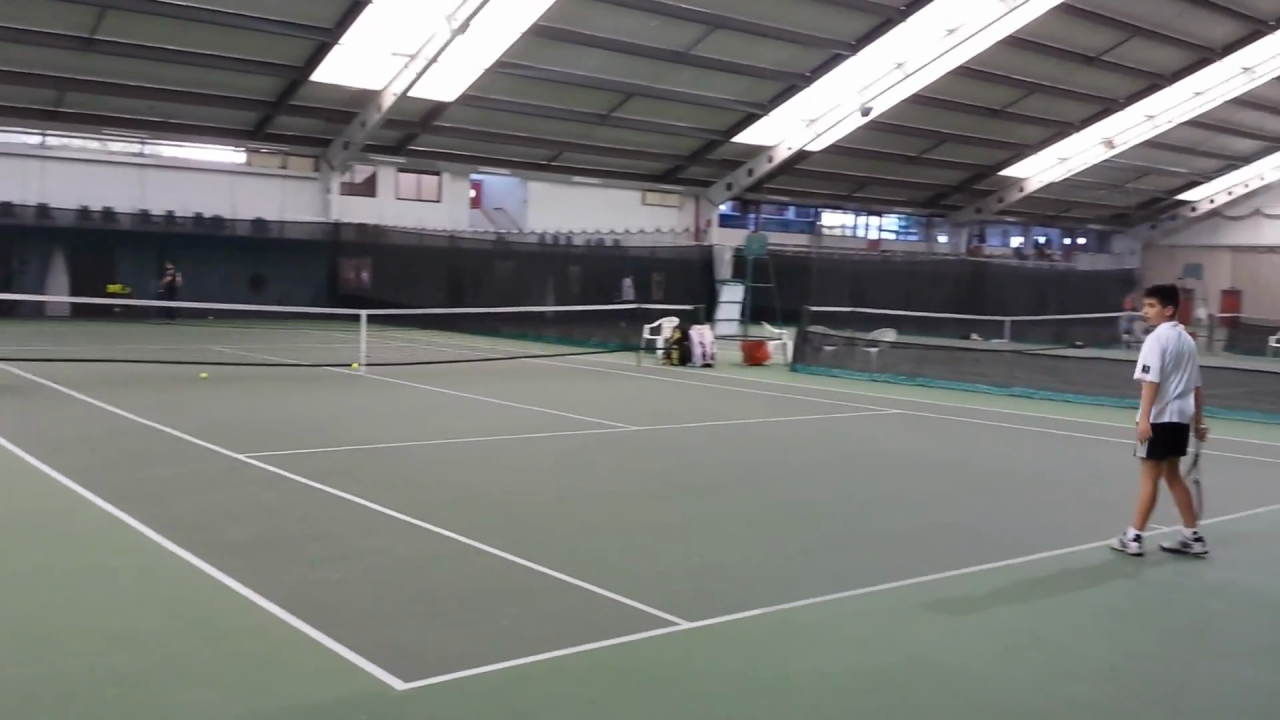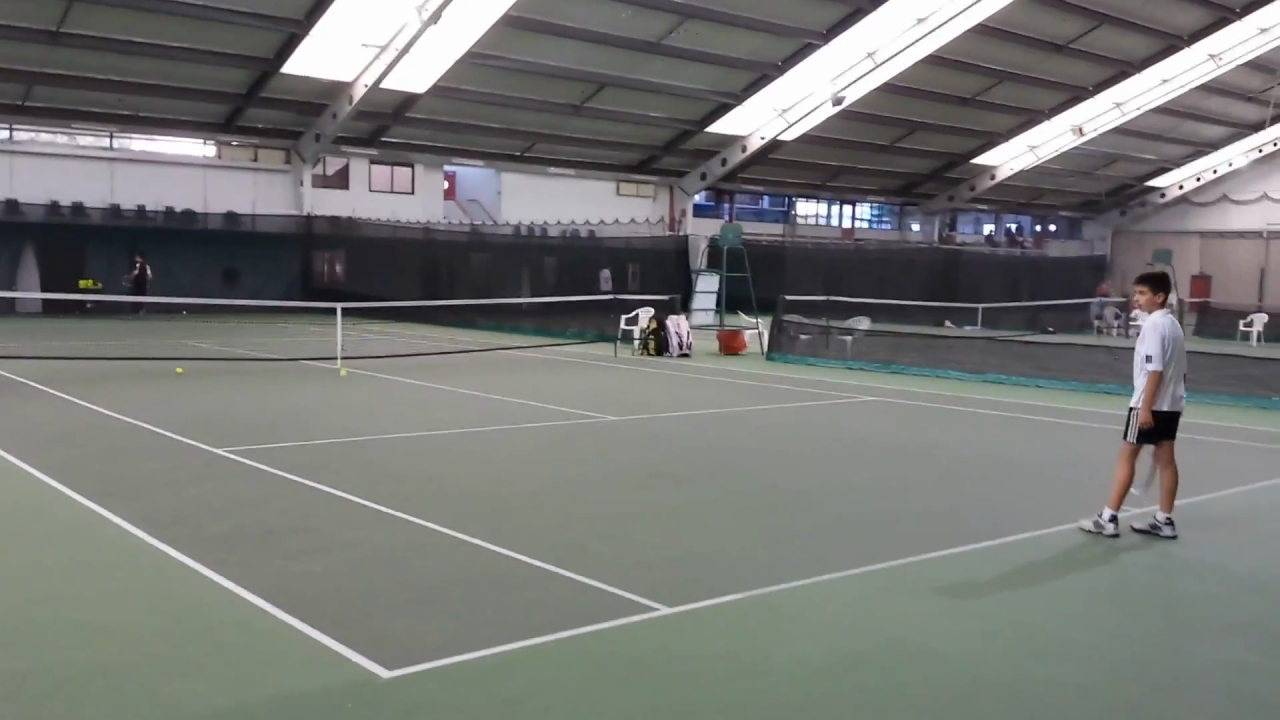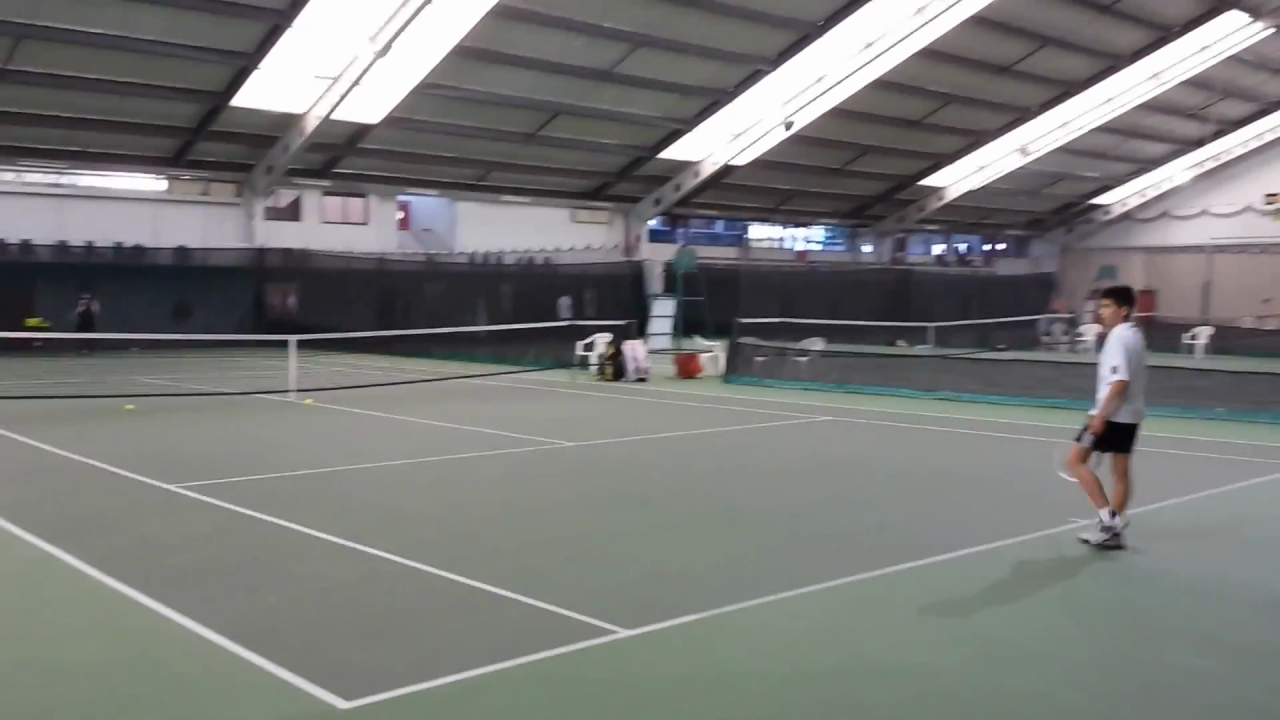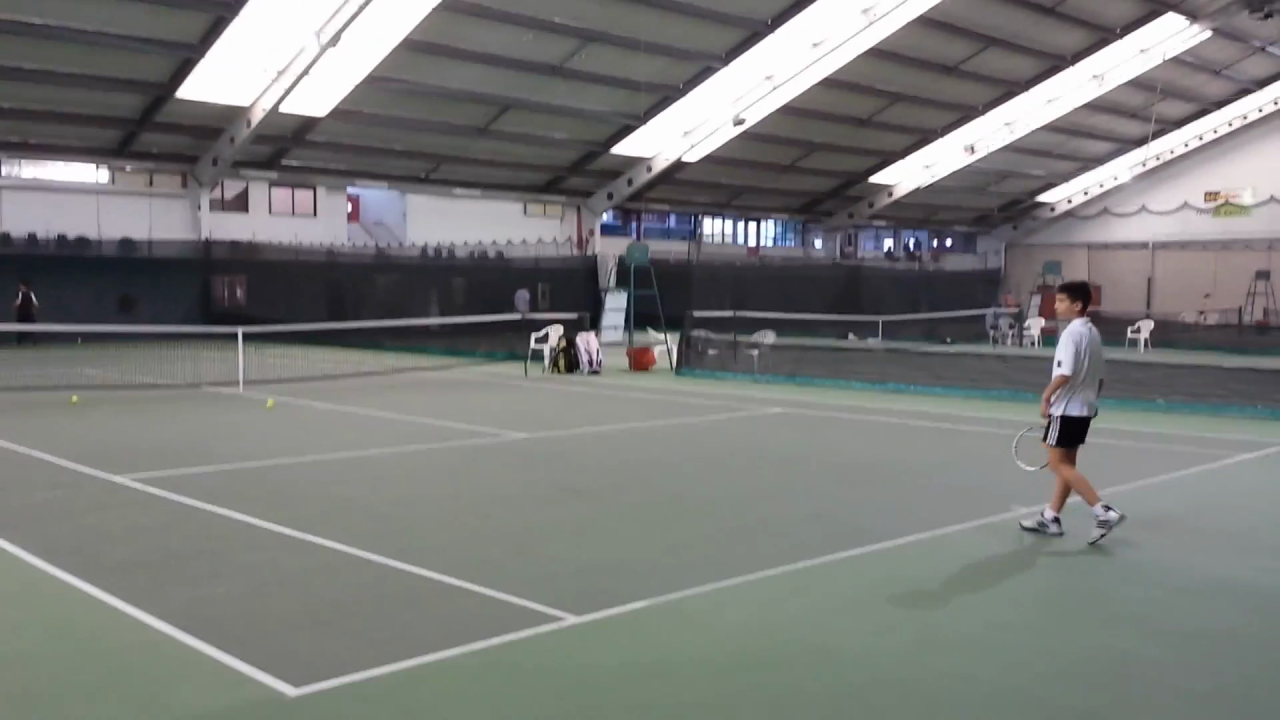
dt=0.2s
person 1, frame 1
left shoulder: (1157, 338)
right shoulder: (1187, 340)
left elbow: (1150, 380)
right elbow: (1196, 385)
left wrist: (1144, 417)
right wrist: (1198, 421)
left hip: (1159, 416)
right hip: (1182, 416)
left knee: (1149, 476)
right knee: (1173, 475)
left ankle: (1134, 537)
right ankle: (1192, 536)
person 1, frame 2
left shoulder: (1153, 325)
right shoulder: (1175, 325)
left elbow: (1154, 370)
left wrist: (1145, 407)
left hip: (1150, 403)
right hip: (1172, 402)
left knee: (1127, 458)
right knee: (1166, 460)
left ankle: (1108, 518)
right ankle: (1164, 520)
person 1, frame 3
left shoulder: (1118, 337)
right shoulder: (1135, 336)
left elbow: (1120, 381)
left wrist: (1100, 413)
left hip: (1112, 415)
right hip: (1131, 414)
left knee: (1076, 460)
right knee: (1121, 471)
left ankle: (1108, 517)
right ankle: (1112, 528)
person 1, frame 4
left shoulder: (1071, 332)
right shoulder: (1093, 333)
left elbow: (1064, 374)
right elbow: (1099, 376)
left wrist: (1045, 397)
left hip: (1067, 407)
right hip: (1084, 407)
left knee: (1059, 464)
right knee: (1066, 463)
left ankle: (1104, 511)
right ankle: (1051, 517)
